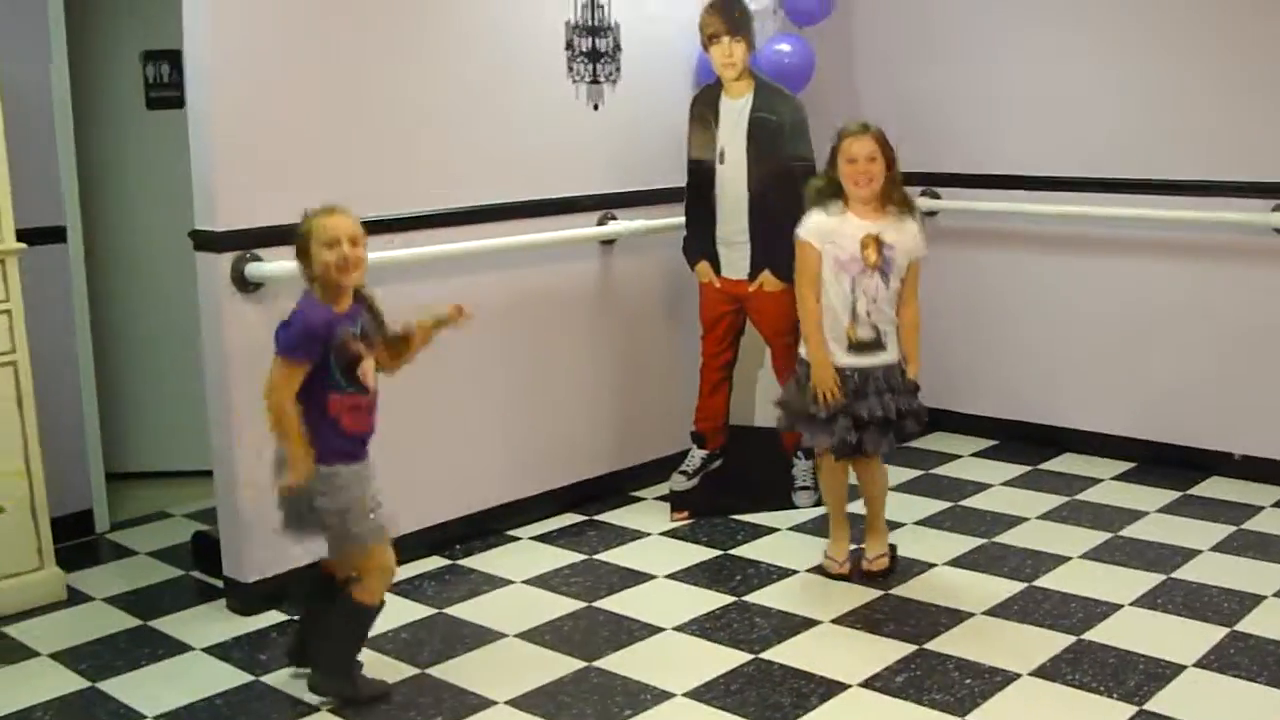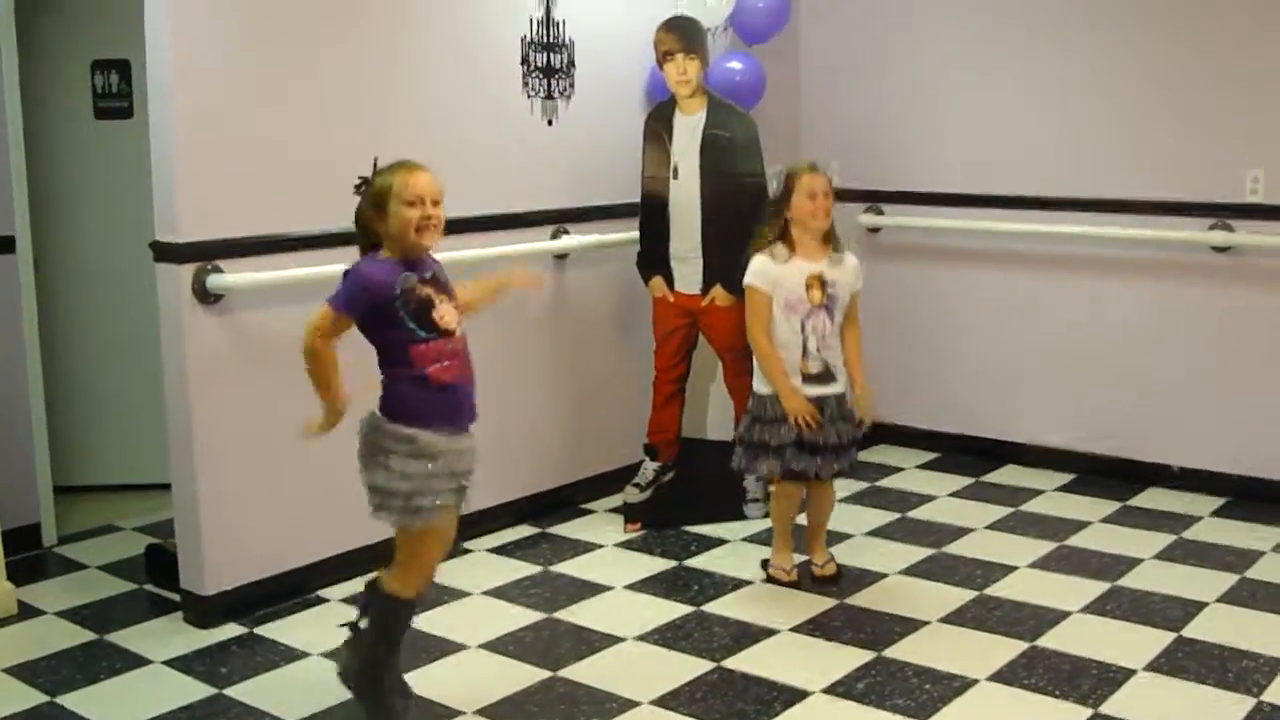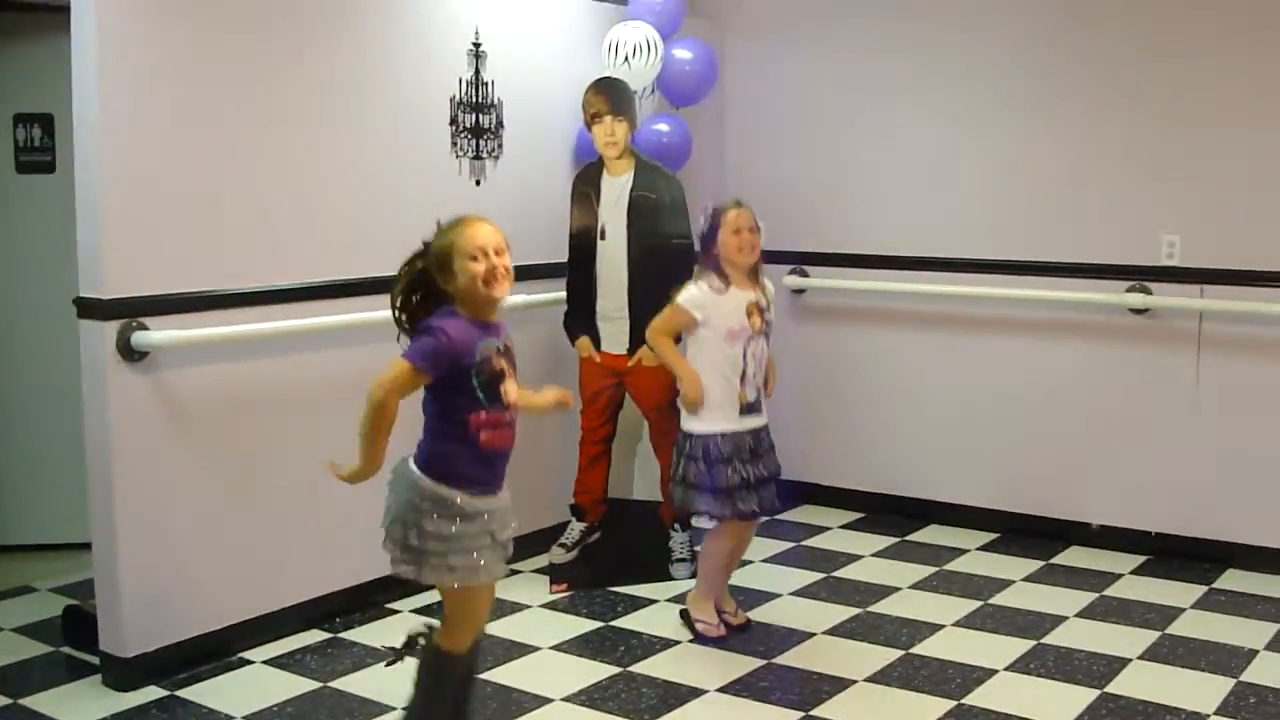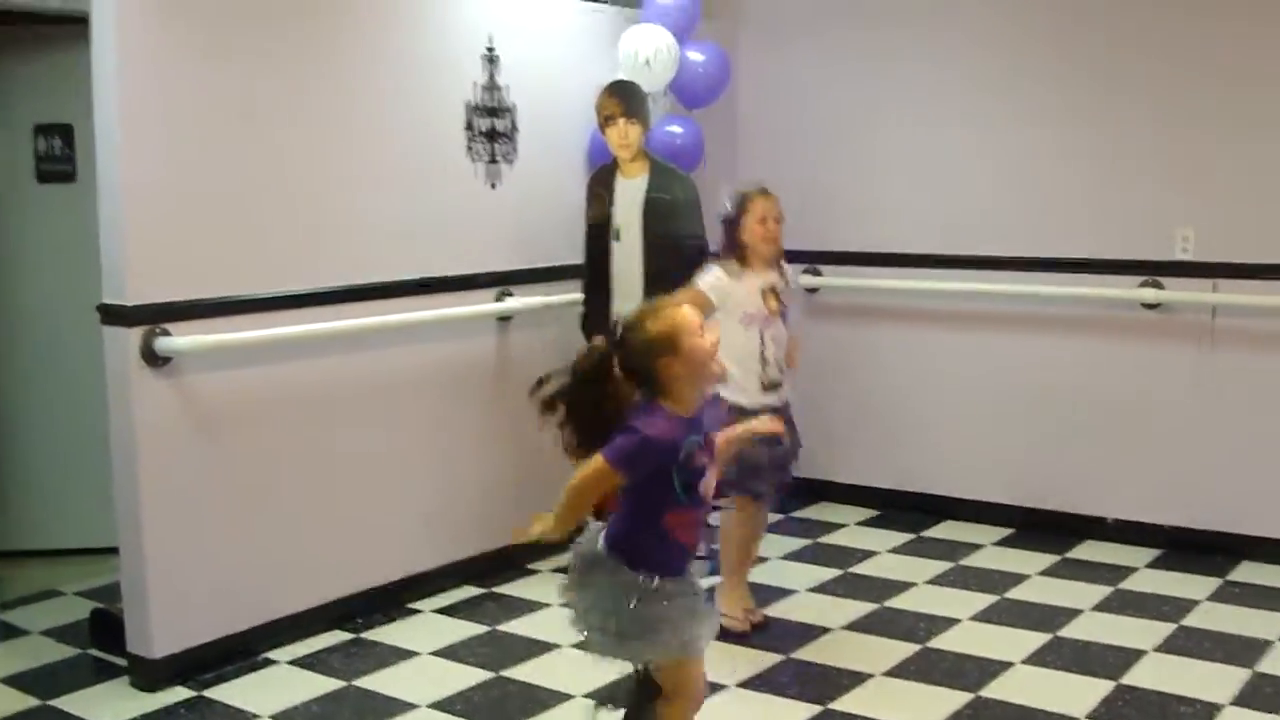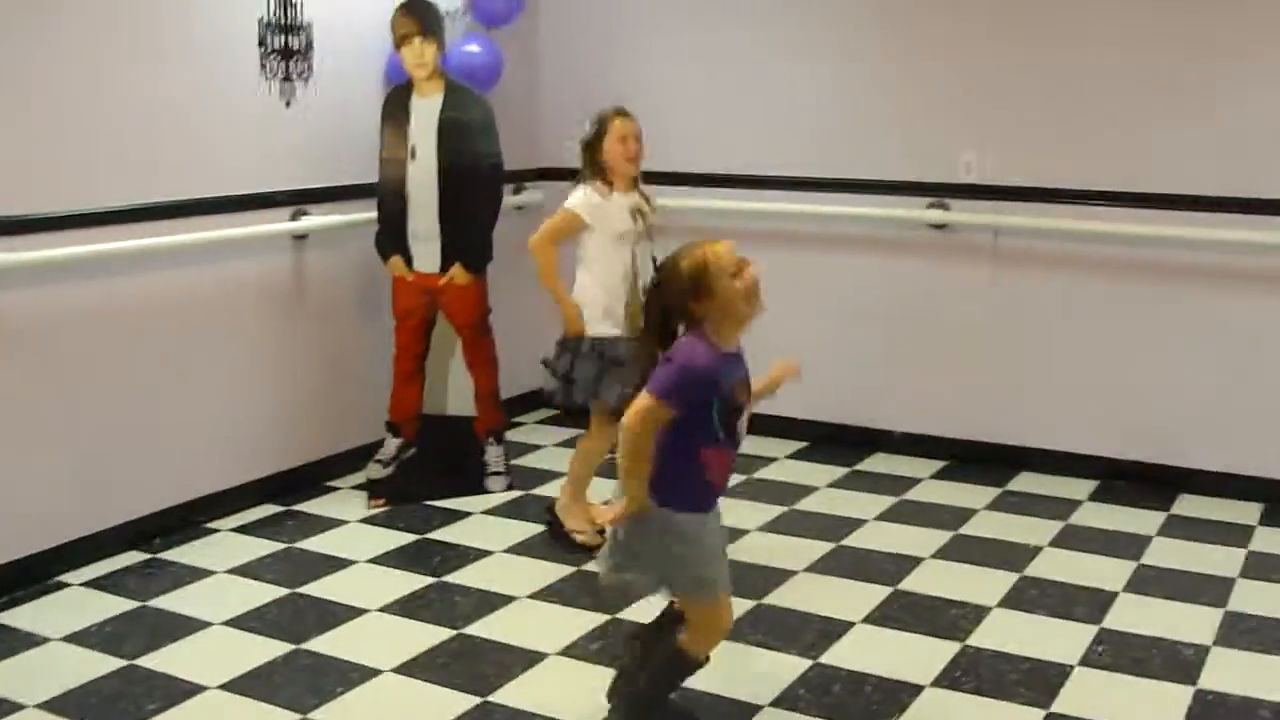
dt=1s
person 1, frame 1
left shoulder: (359, 309)
right shoulder: (308, 322)
left elbow: (390, 355)
right elbow: (279, 395)
left wrist: (433, 325)
right wrist: (298, 462)
left hip: (347, 463)
right hip: (326, 470)
left knee: (349, 562)
right knee: (378, 569)
left ankle: (310, 645)
right ankle: (334, 671)
person 1, frame 2
left shoulder: (427, 265)
right shoulder: (372, 277)
right elbow: (316, 339)
left wrist: (500, 283)
right wrist: (333, 402)
left hip: (449, 434)
right hip: (409, 436)
left knee: (432, 553)
right knee: (418, 561)
left ankle: (372, 655)
right ankle: (369, 668)
person 1, frame 3
left shoulder: (491, 327)
right shoulder: (449, 334)
right elbow: (384, 393)
left wrist: (537, 400)
right wrist: (369, 463)
left hip: (480, 496)
right hip: (444, 497)
left knee: (476, 614)
right knee: (466, 620)
person 1, frame 4
left shoulder: (697, 411)
right shoulder: (653, 433)
right elbow: (585, 483)
left wrist: (747, 430)
right wrist: (559, 525)
left hip: (663, 571)
right hip: (634, 577)
left knee: (669, 675)
person 1, frame 5
left shoulder: (727, 352)
right shoulder: (695, 361)
right elbow: (637, 424)
left wrist: (767, 384)
right wrist: (635, 497)
left hip: (691, 507)
right hip: (668, 514)
left knee: (698, 610)
right knee: (713, 622)
person 2, frame 1
left shoulder: (782, 107)
right shoulder: (703, 104)
left elbow: (802, 190)
right elbow: (696, 185)
left wrist: (783, 264)
right wrist: (696, 253)
left hip: (769, 268)
right hip: (716, 268)
left knee: (789, 364)
right knee: (714, 361)
left ankle: (801, 453)
right ankle: (706, 446)
person 2, frame 2
left shoulder: (735, 124)
right shoulder: (657, 123)
left elbow: (753, 208)
right elbow: (650, 200)
left wrist: (733, 279)
right wrist: (650, 269)
left hip: (720, 283)
right hip: (669, 282)
left knee: (740, 378)
right knee: (667, 375)
left ankle: (752, 468)
right ankle: (659, 459)
person 2, frame 3
left shoulder: (662, 186)
right shoulder: (585, 184)
left elbow: (680, 268)
right elbow: (577, 261)
right wrist: (576, 329)
left hip: (647, 343)
right hip: (596, 342)
left knee: (665, 438)
right knee: (593, 435)
left ankle: (677, 527)
right ankle: (585, 519)
person 2, frame 4
left shoulder: (676, 187)
right shoulder: (599, 185)
left elbow: (694, 257)
right elbow: (593, 255)
right wrist: (595, 326)
right hip: (614, 331)
person 2, frame 5
left shoulder: (471, 107)
right shoulder: (395, 104)
left elbow: (489, 186)
right elbow: (388, 179)
left wrist: (471, 256)
right wrist: (389, 247)
left hip: (458, 262)
right hip: (408, 261)
left knee: (479, 353)
right knee: (407, 353)
left ankle: (492, 440)
right ankle: (401, 434)
person 3, frame 1
left shoulder: (906, 229)
right shoulder: (819, 224)
left elbow: (907, 303)
right elbow: (807, 295)
left wrist: (912, 362)
right wrist: (819, 360)
left hip: (881, 364)
right hip: (831, 363)
left knee: (870, 456)
right knee: (833, 454)
left ankle: (876, 537)
right ankle: (839, 538)
person 3, frame 2
left shoulder: (846, 265)
right shoulder: (767, 264)
left elbow: (850, 328)
right elbow: (757, 335)
left wrist: (859, 385)
right wrist: (787, 391)
left hip: (829, 393)
right hip: (778, 394)
left knee: (823, 479)
right knee: (790, 482)
left ankle: (817, 547)
right ankle: (781, 550)
person 3, frame 3
left shoulder: (763, 289)
right shoulder: (703, 293)
right elbow: (655, 333)
left wrist: (769, 367)
right wrist: (686, 374)
left hip: (752, 425)
right hip: (711, 427)
left knee: (749, 517)
right knee: (730, 518)
left ankle: (718, 592)
right ankle: (700, 600)
person 3, frame 4
left shoulder: (783, 275)
right shoulder: (721, 279)
left wrist: (789, 347)
left hip: (773, 406)
right hip: (733, 406)
left knee: (759, 503)
right knee: (744, 502)
left ankle: (738, 586)
right ankle: (729, 592)
person 3, frame 5
left shoulder: (640, 198)
right shoulder: (591, 200)
right elbow: (540, 243)
left wrist: (639, 307)
right wrist: (564, 304)
left hip: (625, 329)
right hip: (595, 333)
left knee: (624, 422)
right knee: (608, 425)
left ankle: (574, 502)
right ankle: (568, 506)
